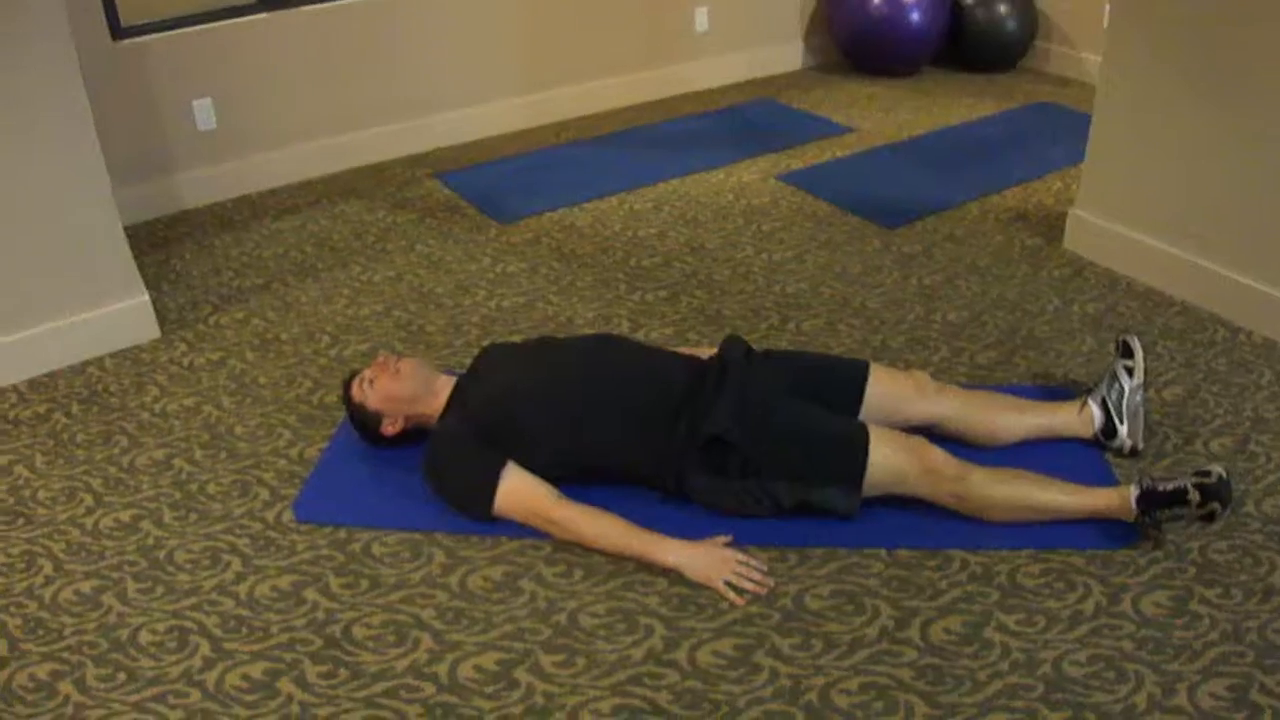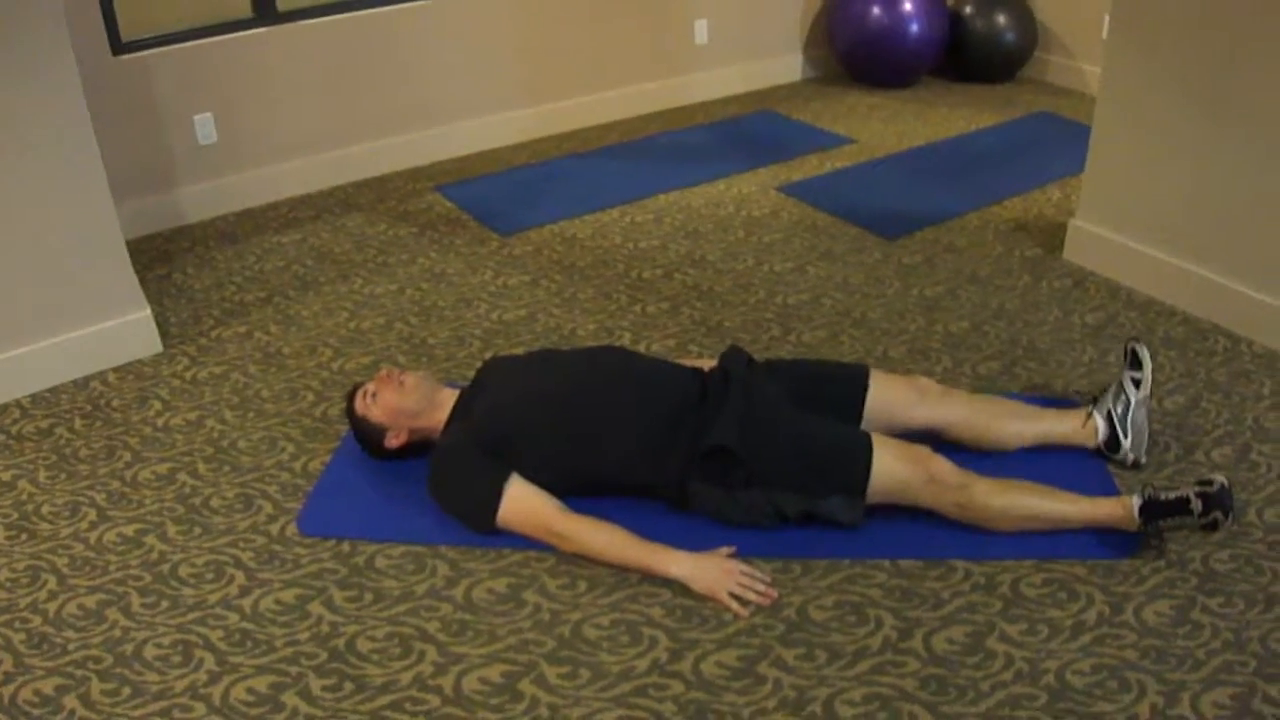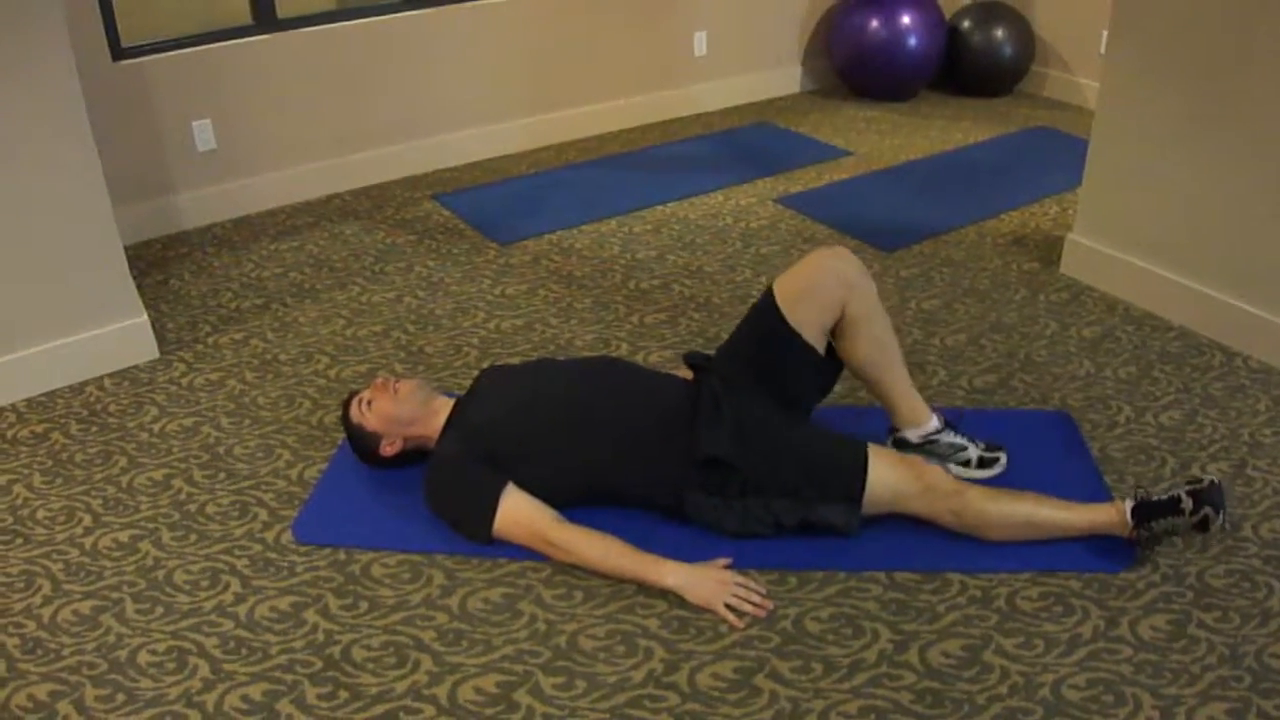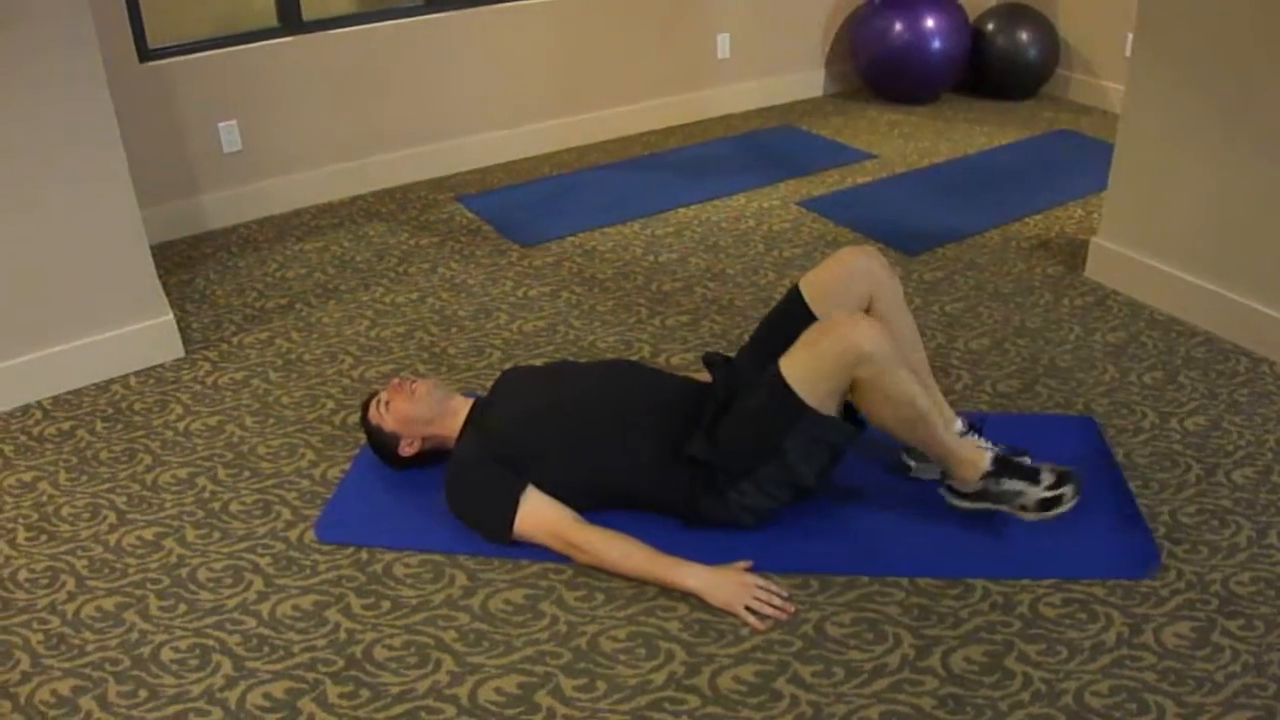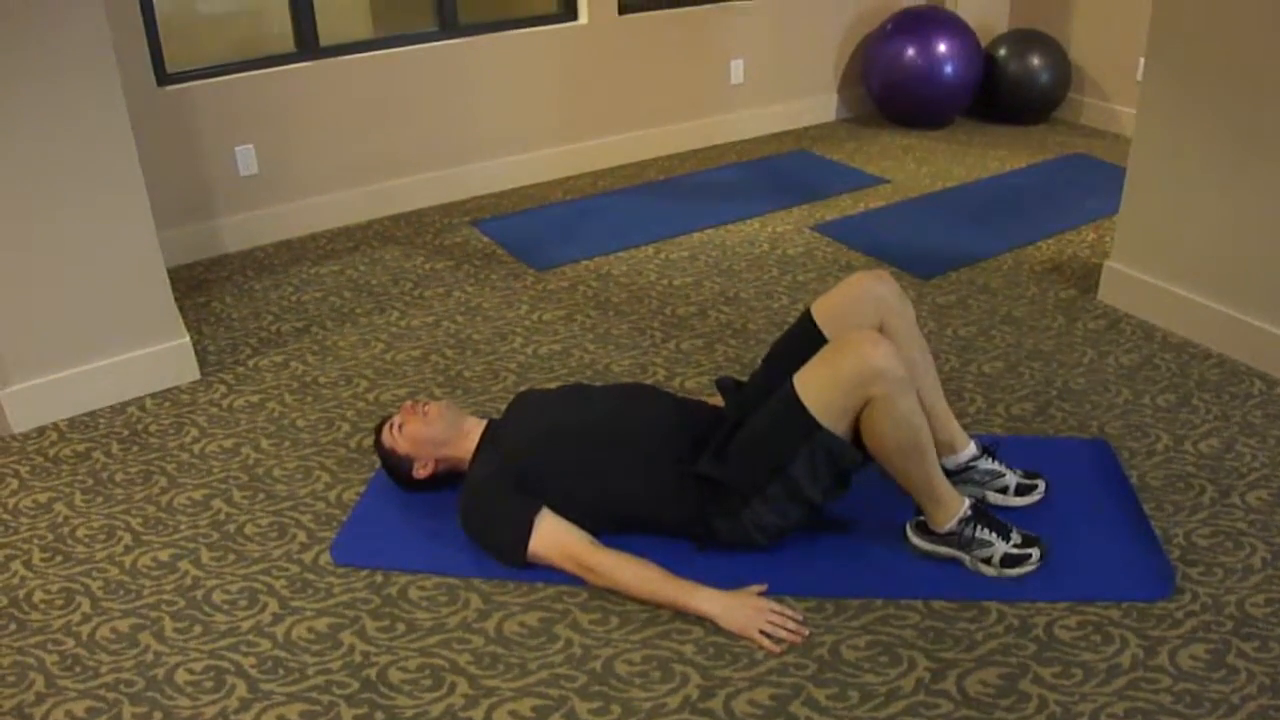
dt=1s
person 1, frame 1
left shoulder: (489, 365)
right shoulder: (456, 454)
right elbow: (552, 511)
left wrist: (689, 350)
right wrist: (679, 554)
left hip: (714, 375)
right hip: (713, 444)
left knee: (919, 391)
right knee: (924, 465)
left ankle: (1095, 415)
right ankle: (1133, 502)
person 1, frame 2
left shoulder: (494, 377)
right shoulder: (459, 466)
right elbow: (560, 524)
left wrist: (694, 362)
right wrist: (684, 566)
left hip: (720, 389)
right hip: (715, 459)
left knee: (922, 397)
right knee: (928, 477)
left ankle: (1098, 427)
right ankle: (1136, 512)
person 1, frame 3
left shoulder: (494, 385)
right shoulder: (455, 475)
right elbow: (554, 535)
left wrist: (693, 376)
right wrist: (679, 577)
left hip: (714, 394)
right hip: (717, 473)
left knee: (835, 271)
right knee: (923, 490)
left ankle: (920, 431)
right ankle: (1124, 517)
person 1, frame 4
left shoulder: (512, 387)
right shoulder: (473, 474)
right elbow: (573, 535)
left wrist: (708, 380)
right wrist: (698, 578)
left hip: (721, 397)
right hip: (727, 476)
left knee: (862, 266)
right knee: (855, 337)
left ankle: (946, 437)
right ankle: (975, 472)
person 1, frame 5
left shoulder: (526, 411)
right shoulder: (488, 497)
right elbow: (586, 559)
left wrist: (720, 403)
right wrist: (714, 603)
left hip: (729, 420)
right hip: (737, 496)
left knee: (874, 291)
right knee: (872, 361)
left ankle: (958, 459)
right ankle: (948, 520)
